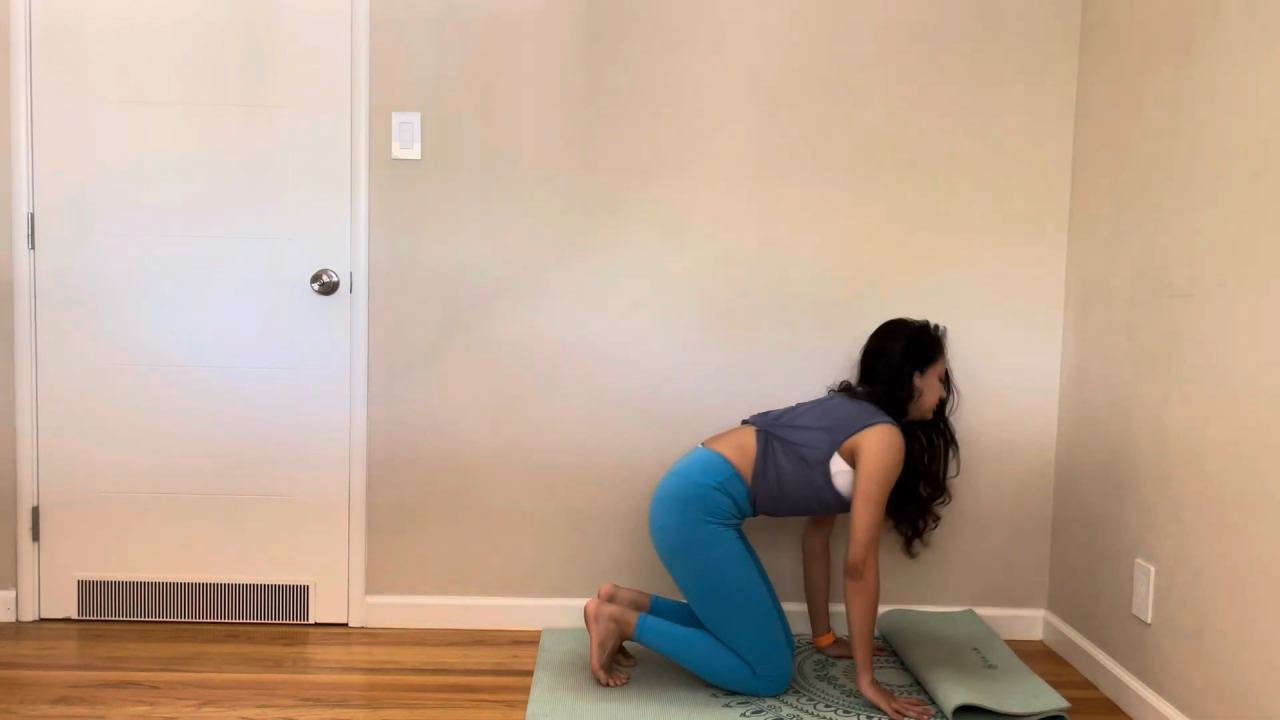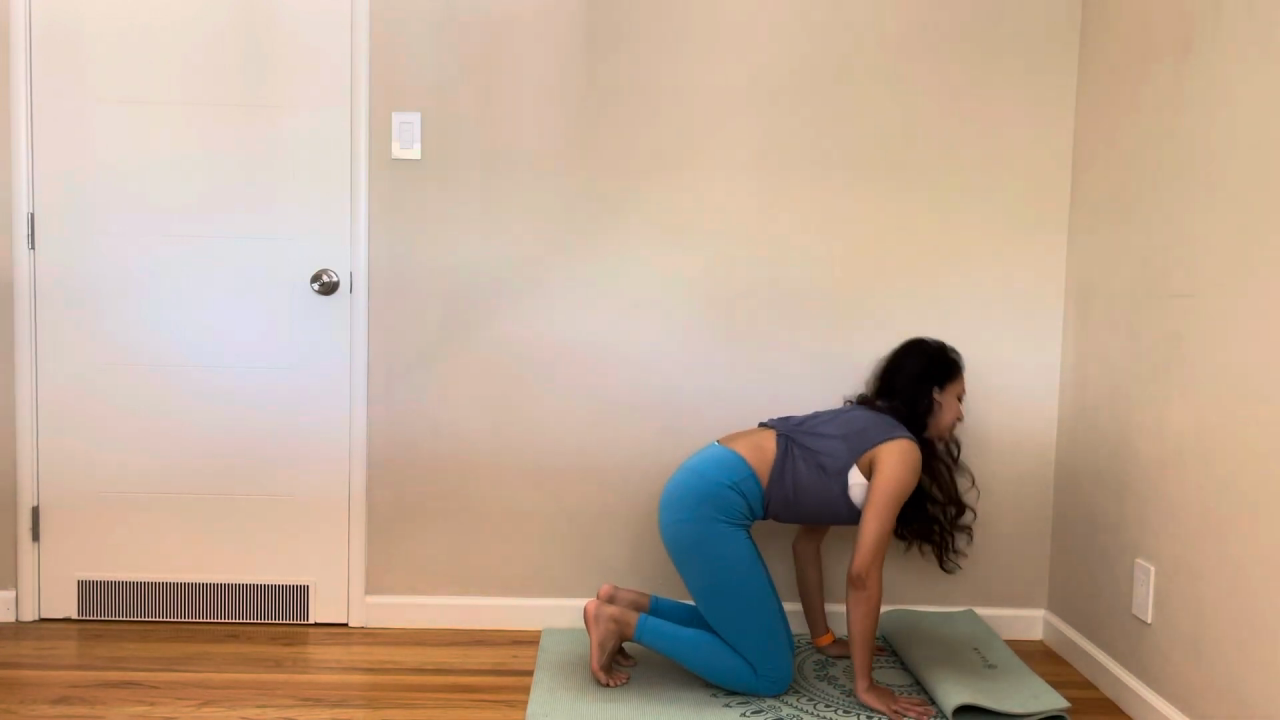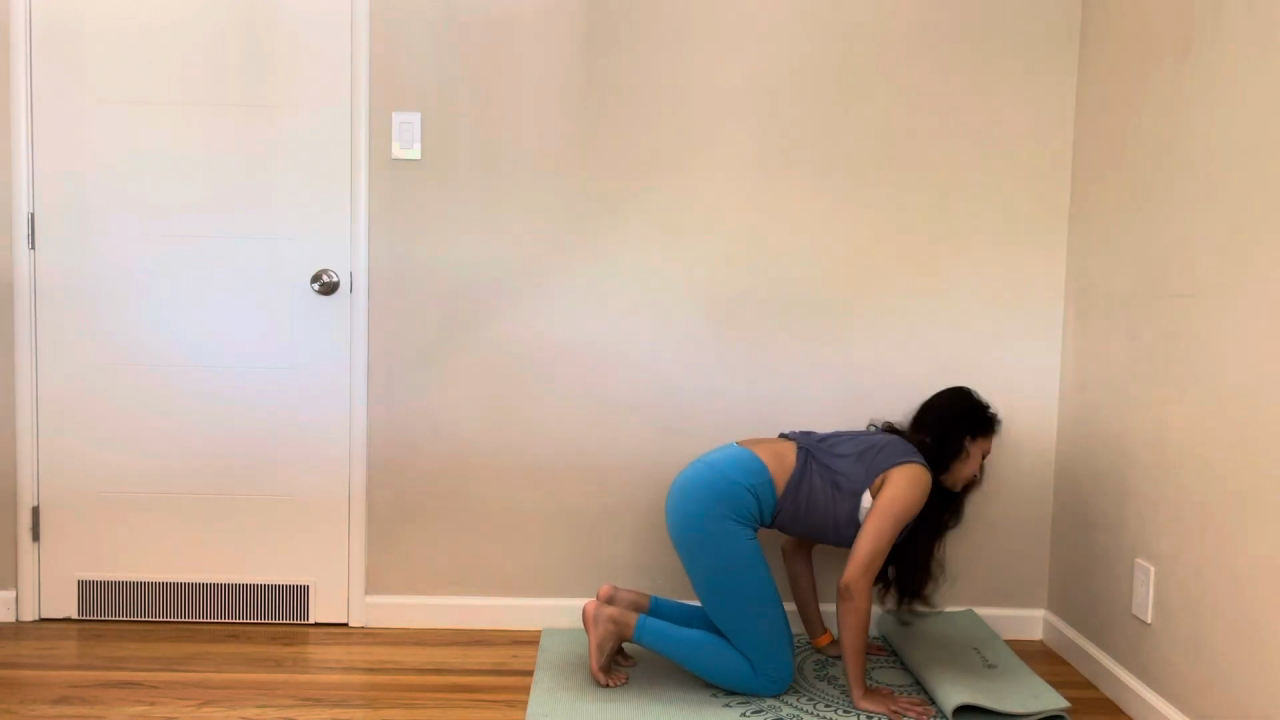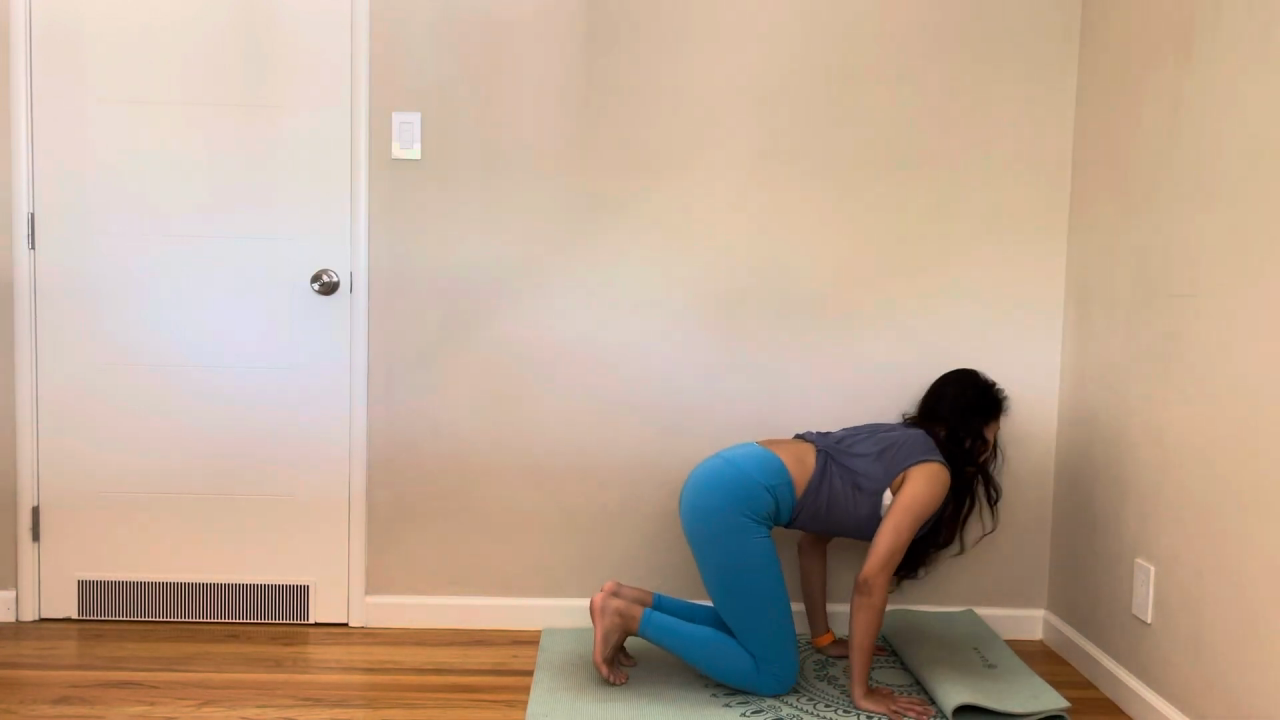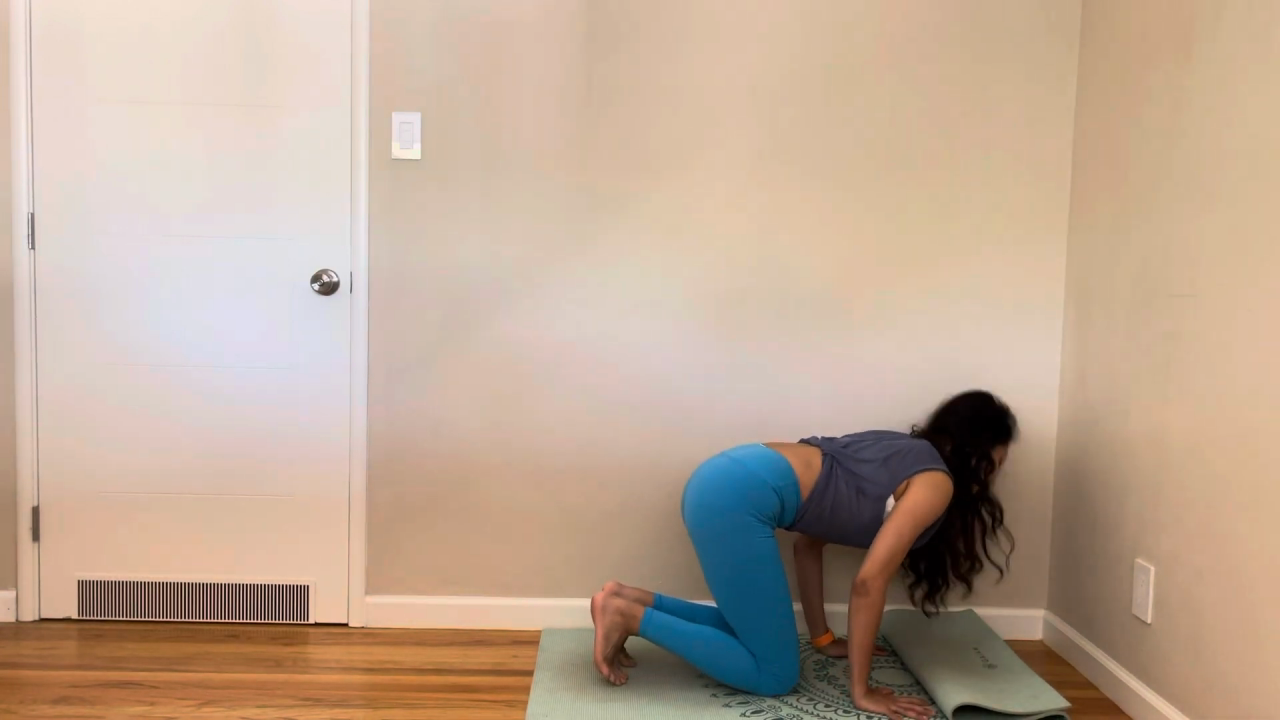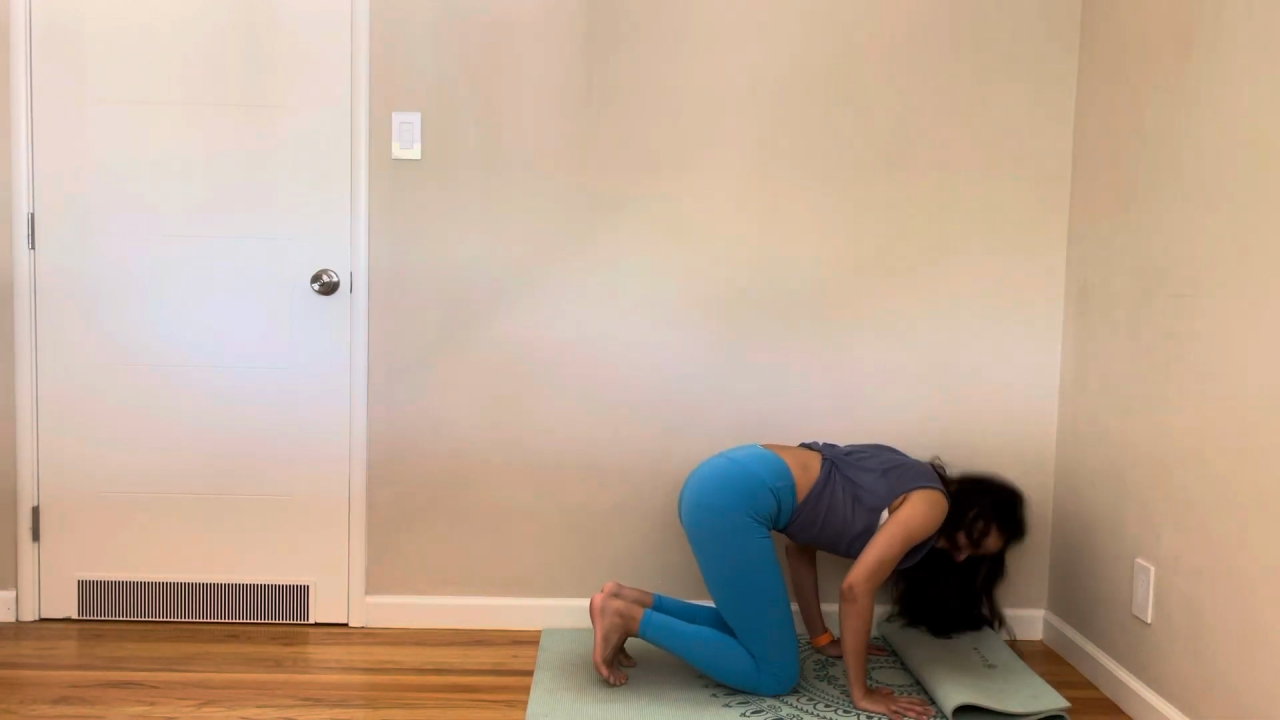
dt=0.2s
person 1, frame 1
left shoulder: (853, 417)
right shoulder: (885, 437)
left elbow: (816, 535)
right elbow: (859, 563)
left wrist: (824, 637)
right wrist: (866, 679)
left hip: (696, 493)
right hip: (698, 505)
left knee: (775, 646)
right knee: (768, 675)
left ankle: (627, 601)
right ankle: (621, 622)
person 1, frame 2
left shoulder: (871, 430)
right shoulder: (903, 451)
left elbow: (807, 538)
right elbow: (863, 570)
left wrist: (823, 637)
right wrist: (864, 684)
left hip: (702, 489)
right hip: (707, 503)
left knee: (753, 635)
right knee: (769, 676)
left ankle: (627, 600)
right ankle: (621, 622)
person 1, frame 3
left shoulder: (884, 455)
right shoulder: (914, 476)
left elbow: (797, 547)
right elbow: (854, 584)
left wrist: (822, 638)
left hip: (708, 485)
right hip: (717, 502)
left knee: (752, 638)
right knee: (769, 675)
left ankle: (626, 602)
right ankle: (621, 624)
person 1, frame 4
left shoulder: (899, 445)
right shoulder: (933, 473)
left elbow: (812, 542)
right elbow: (872, 580)
left wrist: (823, 638)
left hip: (719, 481)
right hip: (734, 499)
left knee: (753, 632)
right knee: (773, 675)
left ankle: (630, 599)
right ankle: (626, 617)
person 1, frame 5
left shoulder: (904, 453)
right shoulder: (936, 482)
left elbow: (809, 542)
right elbow: (869, 581)
left wrist: (822, 638)
left hip: (721, 481)
right hip: (736, 498)
left knee: (752, 631)
right knee: (773, 673)
left ankle: (630, 597)
right ankle: (630, 615)
person 1, frame 6
left shoulder: (908, 486)
right shoulder: (932, 505)
left elbow: (800, 547)
right elbow: (857, 587)
left wrist: (822, 638)
left hip: (721, 482)
right hip: (734, 498)
left knee: (755, 638)
right knee: (774, 674)
left ankle: (630, 599)
right ankle: (628, 618)
